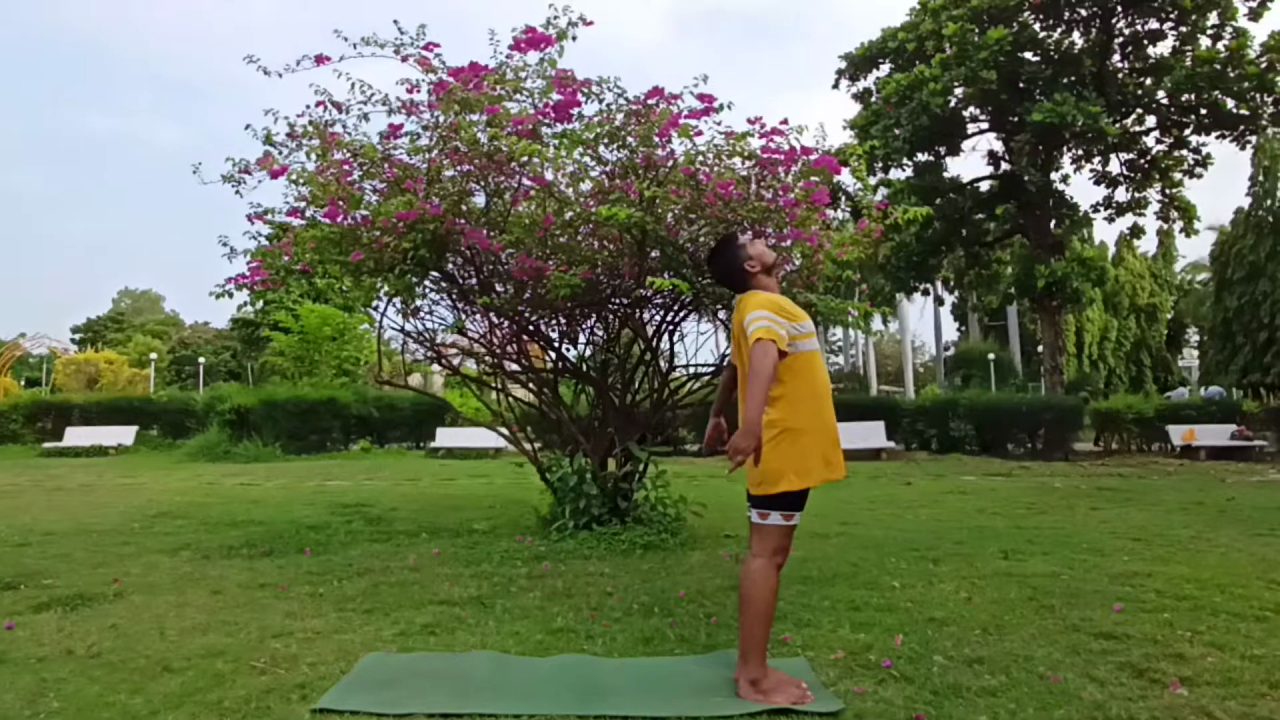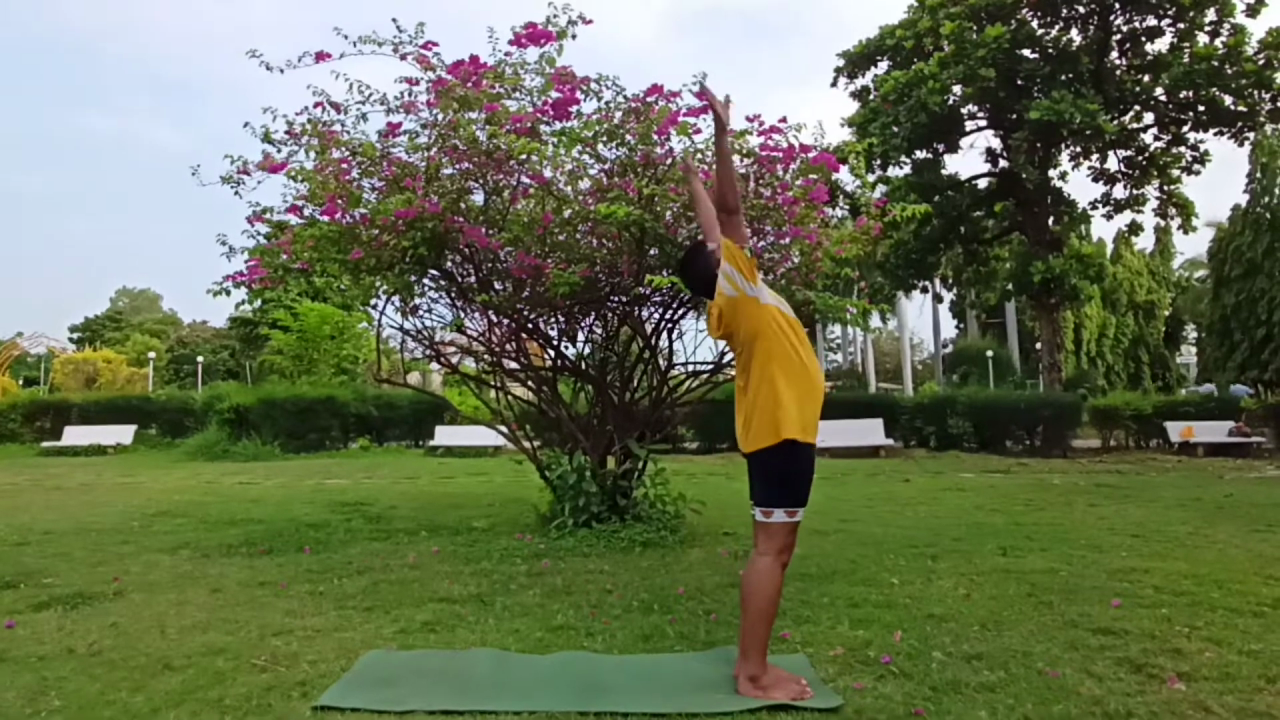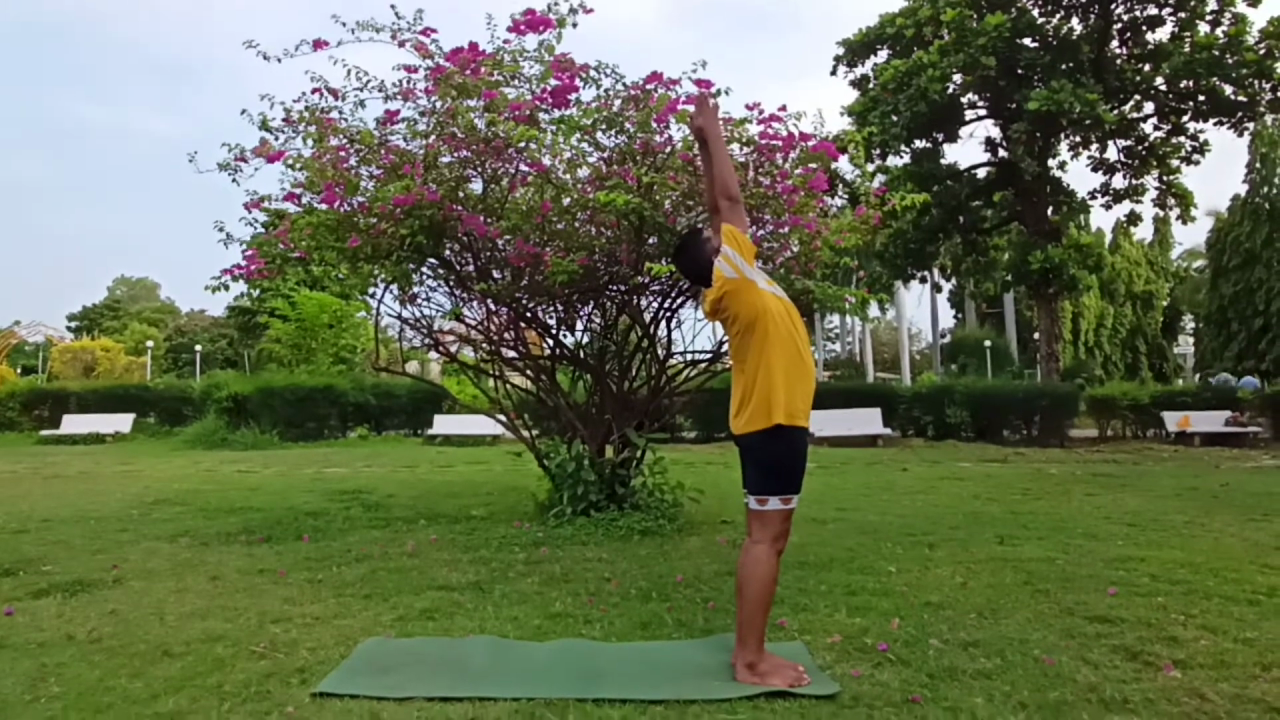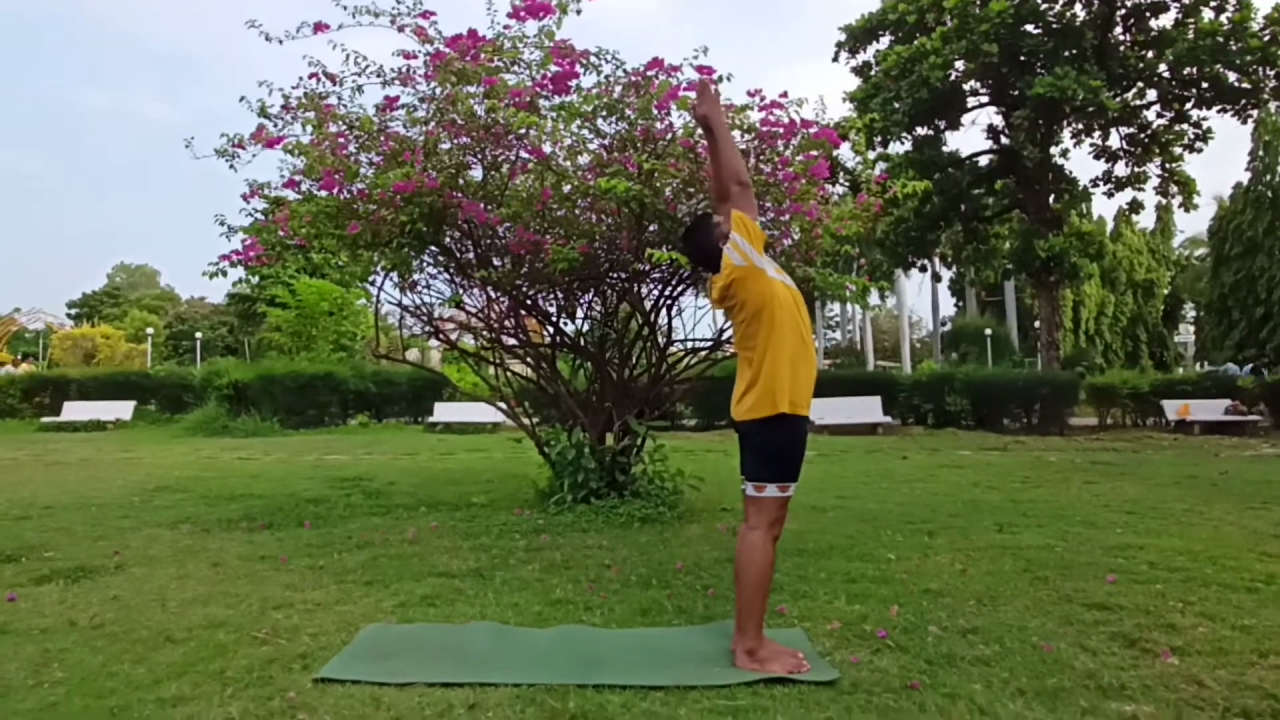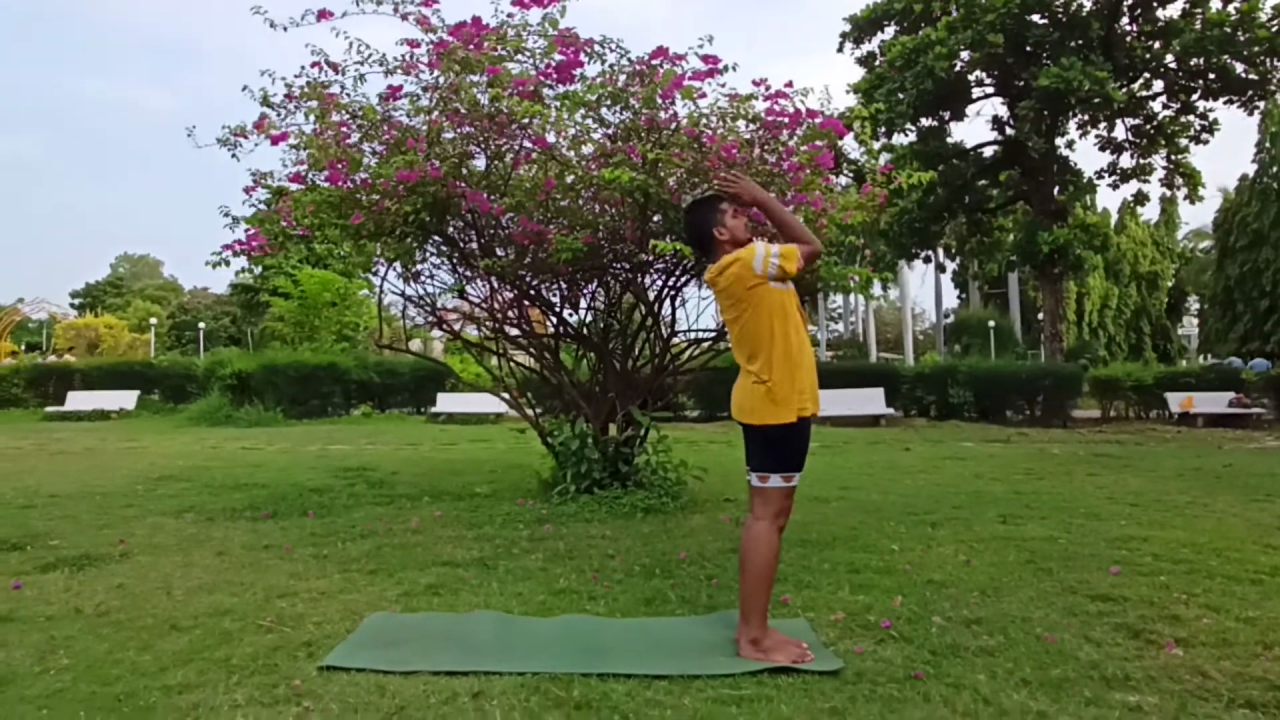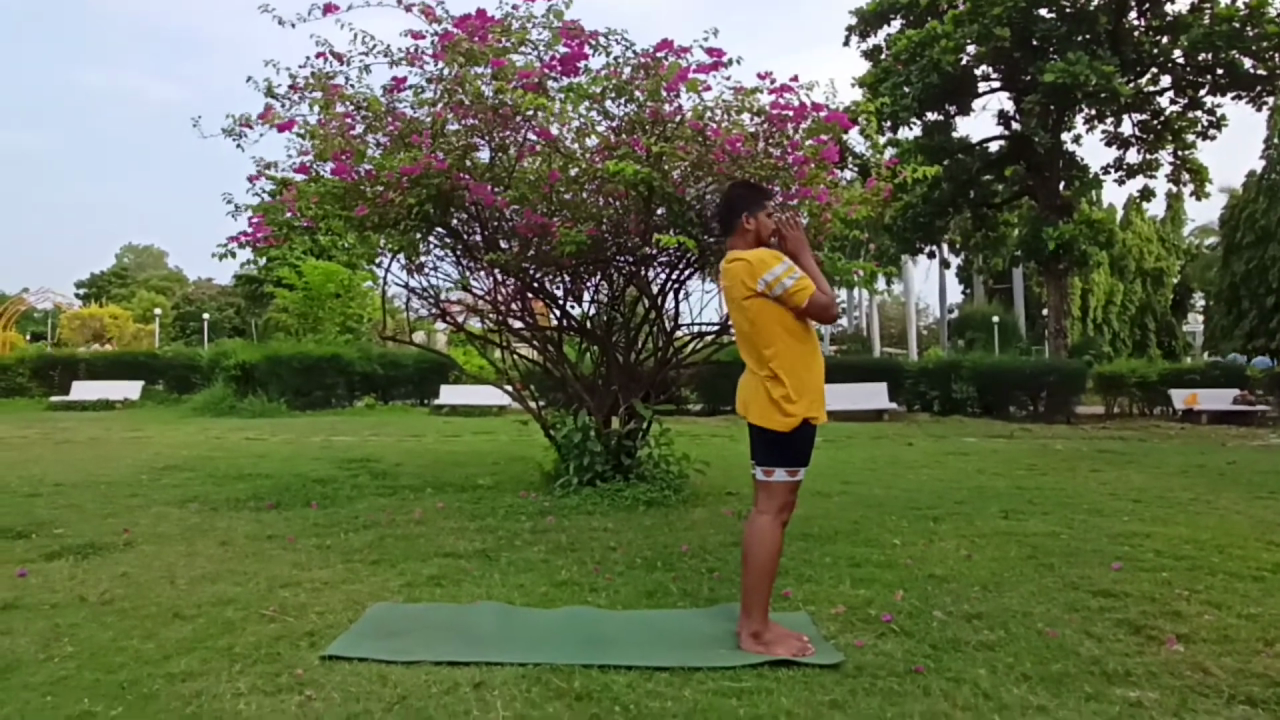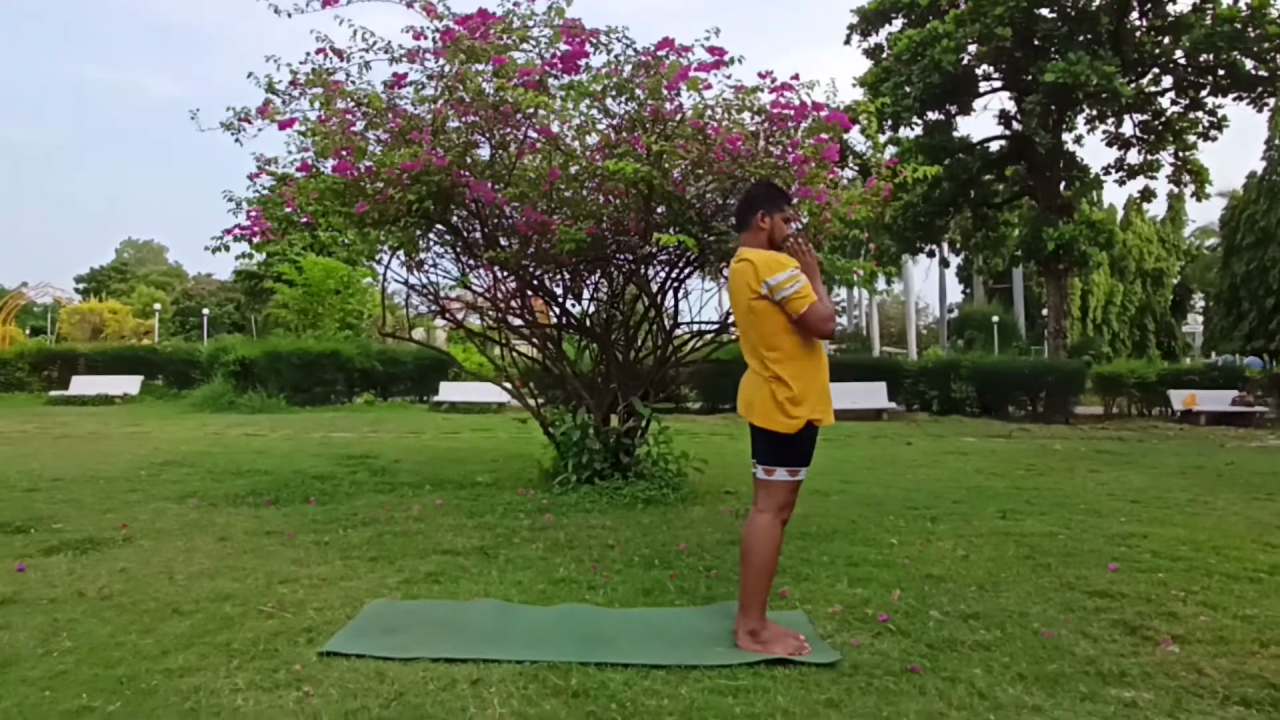
dt=0.7s
person 1, frame 1
left shoulder: (760, 306)
right shoulder: (763, 304)
left elbow: (733, 370)
right elbow: (762, 358)
left wrist: (717, 417)
right wrist: (750, 421)
left hip: (788, 450)
right hip: (782, 451)
left knee: (771, 555)
right knee: (767, 554)
left ankle: (752, 666)
right ankle: (754, 677)
person 1, frame 2
left shoulder: (734, 303)
right shoulder: (735, 289)
left elbow: (714, 224)
right elbow: (730, 215)
left wrist: (696, 185)
right wrist: (721, 136)
left hip: (778, 429)
right hip: (780, 431)
left knee: (773, 549)
right knee: (772, 549)
left ankle: (753, 662)
right ankle: (753, 674)
person 1, frame 3
left shoulder: (735, 284)
right shoulder: (732, 277)
left elbow: (722, 207)
right elbow: (728, 201)
left wrist: (709, 139)
right wrist: (712, 137)
left hip: (774, 418)
right hip: (772, 420)
left knee: (768, 537)
right knee: (766, 537)
left ankle: (750, 651)
right ankle: (750, 661)
person 1, frame 4
left shoulder: (739, 273)
right shoulder: (743, 265)
left elbow: (729, 193)
right elbow: (739, 186)
left wrist: (712, 131)
right wrist: (716, 123)
left hip: (771, 406)
right hip: (773, 409)
left knee: (764, 523)
right knee: (762, 523)
left ankle: (750, 638)
right ankle: (750, 648)
person 1, frame 5
left shoulder: (730, 270)
right shoulder: (749, 261)
left elbow: (794, 246)
right elbow: (811, 247)
left wrist: (751, 203)
right wrist: (759, 197)
left hip: (769, 401)
right hip: (778, 404)
left knee: (769, 515)
right knee: (768, 515)
left ankle: (754, 627)
right ankle: (754, 637)
person 1, frame 6
left shoulder: (736, 266)
right shoulder: (765, 262)
left elbow: (793, 305)
right elbow: (827, 309)
left wrist: (793, 257)
right wrist: (803, 254)
left hip: (773, 396)
right hip: (784, 400)
left knee: (771, 509)
right knee: (773, 510)
left ankle: (755, 621)
right ankle: (756, 630)
person 1, frame 7
left shoulder: (744, 266)
right shoulder: (774, 265)
right elbow: (823, 325)
left wrist: (801, 272)
right wrist: (813, 274)
left hip: (774, 398)
right hip: (787, 402)
left knee: (770, 509)
right knee: (772, 510)
left ankle: (752, 620)
right ankle: (753, 629)
